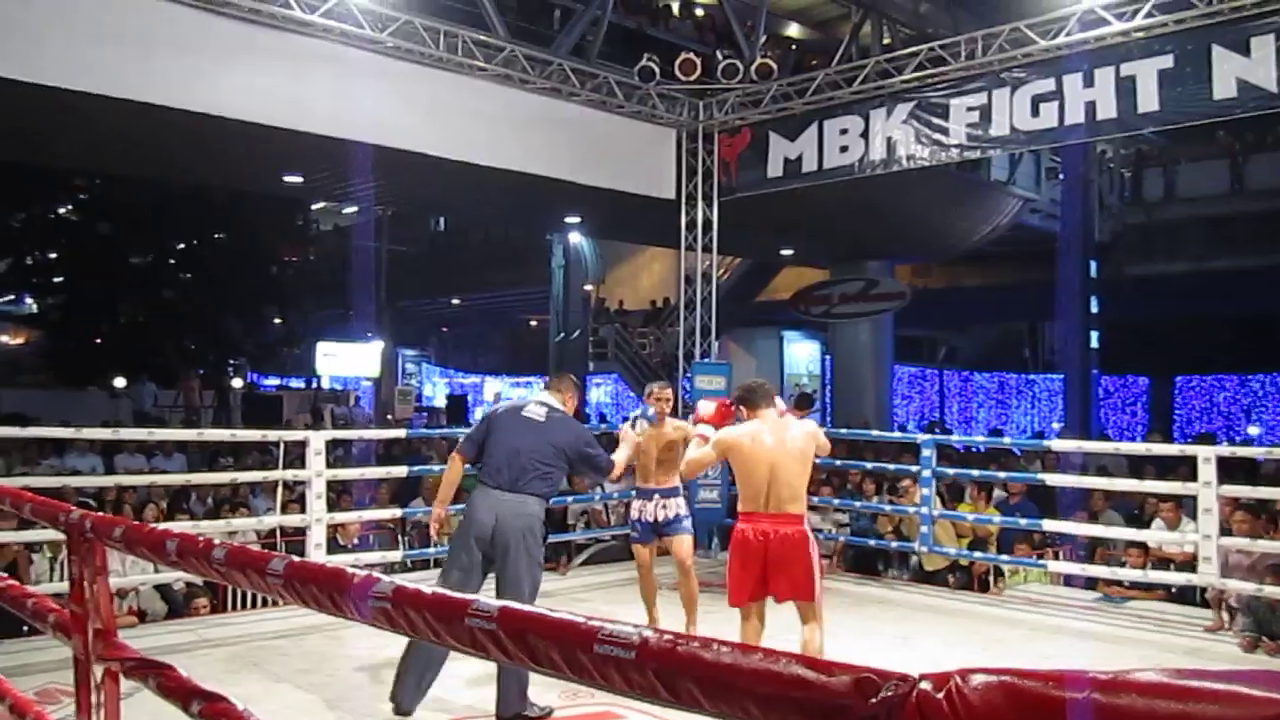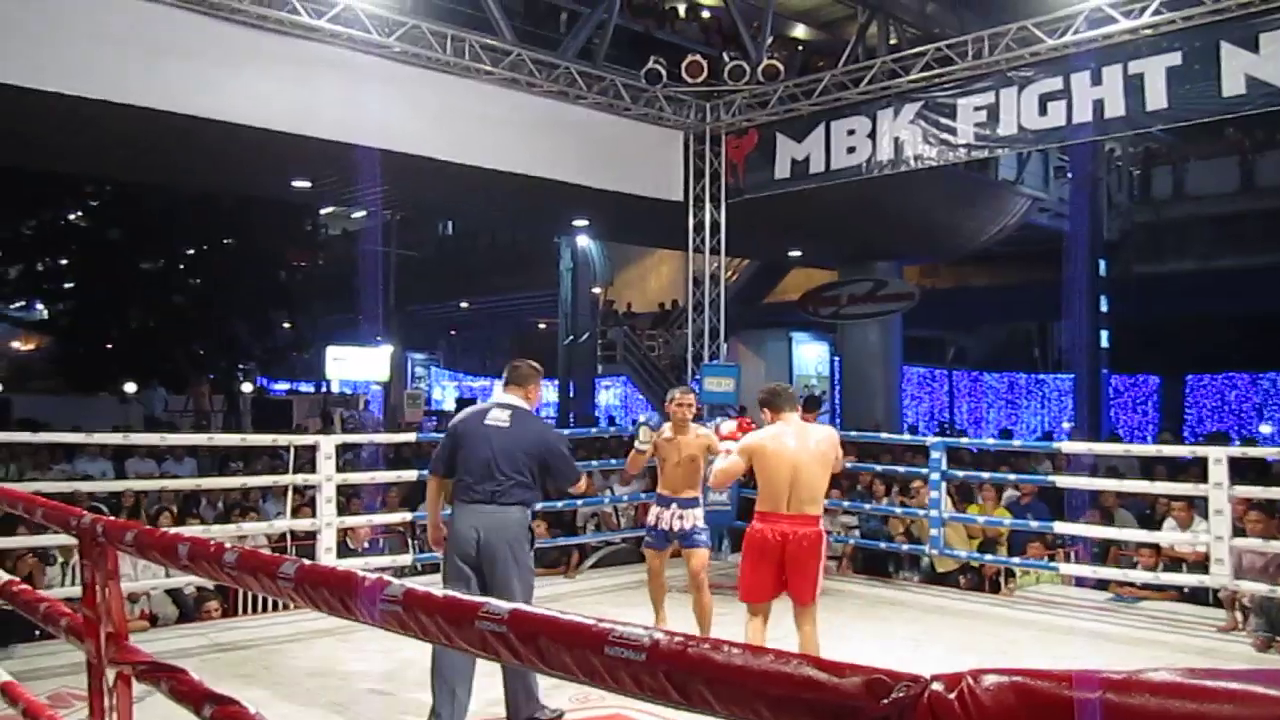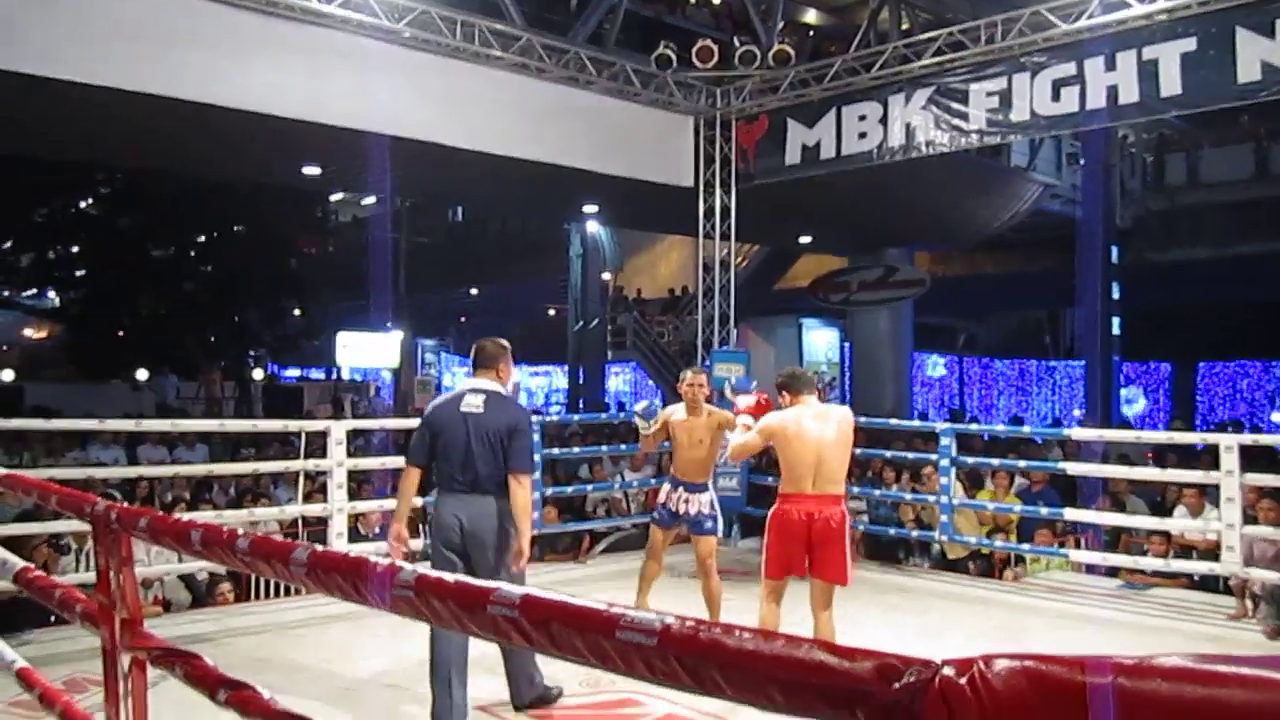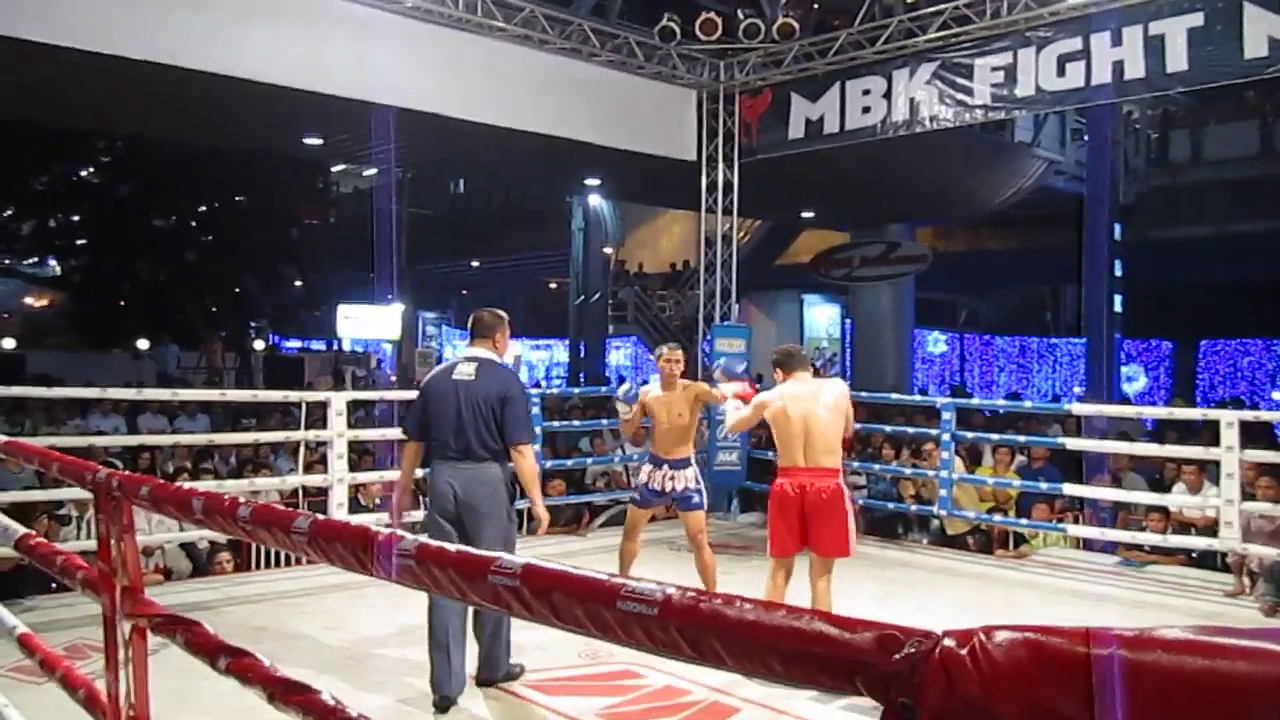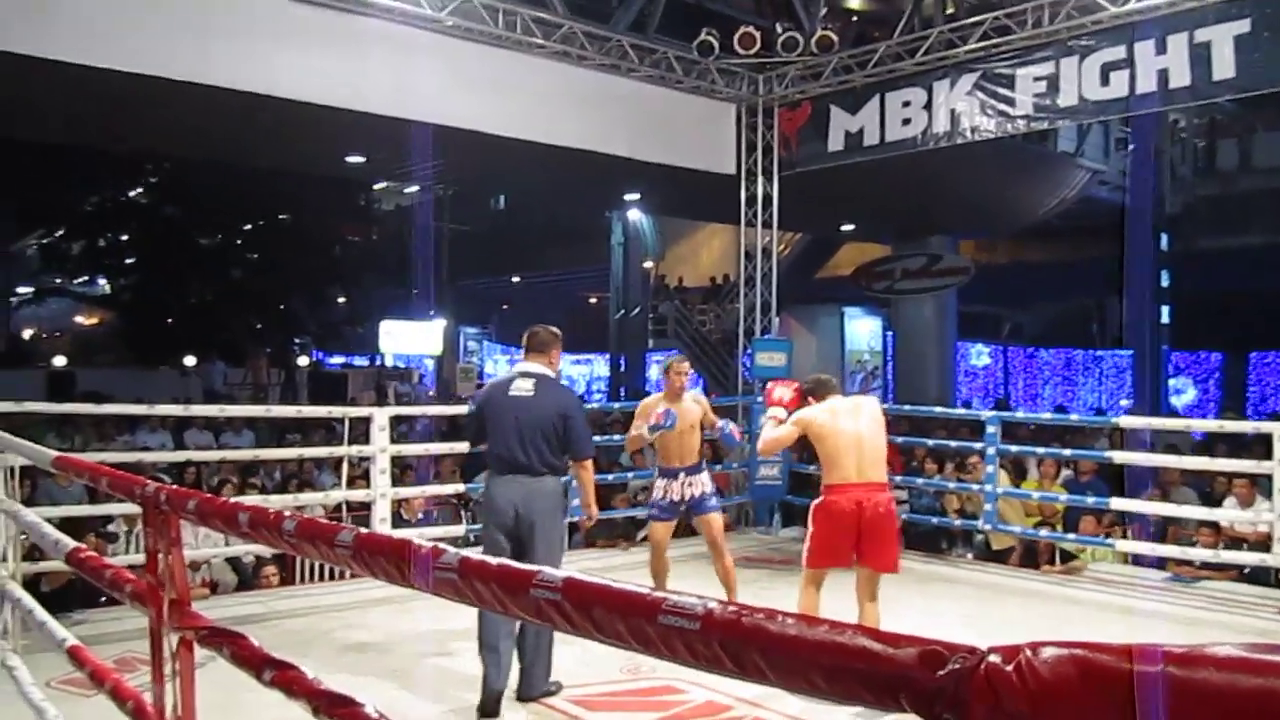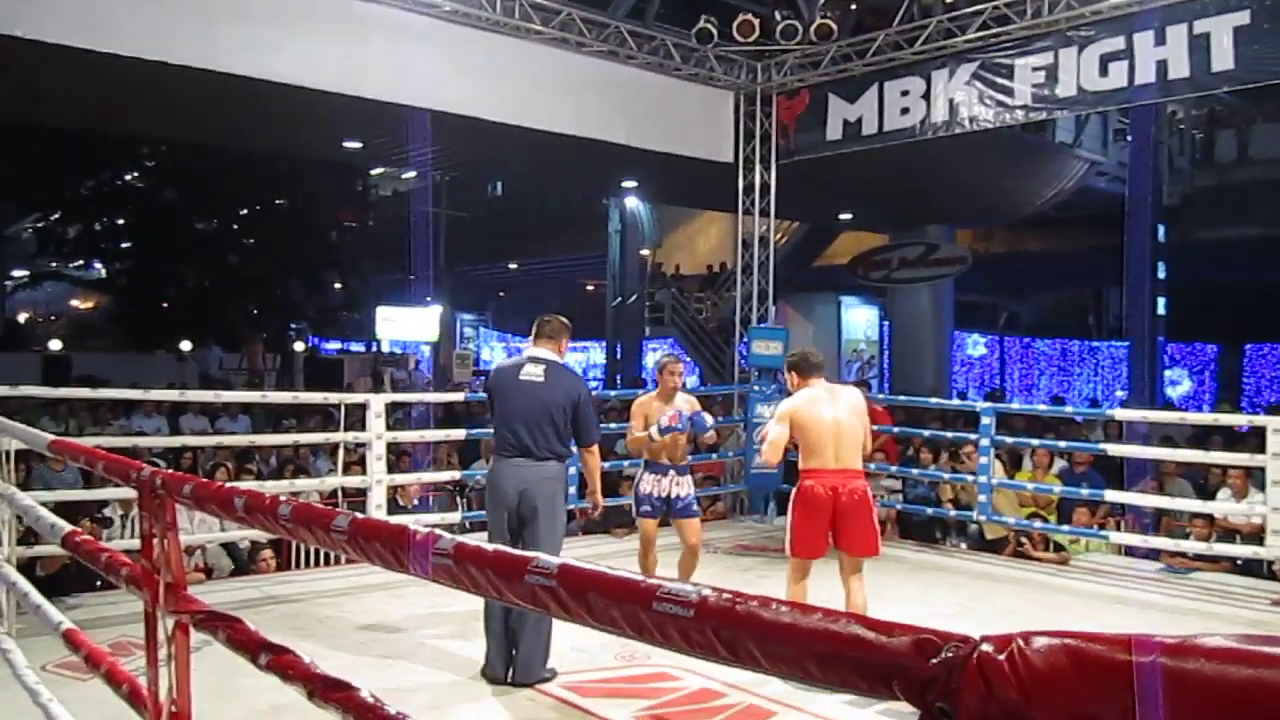
dt=0.3s
person 1, frame 1
left shoulder: (501, 412)
right shoulder: (573, 432)
left elbow: (459, 457)
right elbow: (610, 470)
left wrist: (441, 504)
right wrist: (628, 445)
left hip: (481, 506)
right hip: (523, 516)
person 1, frame 2
left shoulder: (463, 420)
right shoulder: (540, 432)
left elbow: (437, 478)
right elbow: (577, 485)
left wrist: (434, 523)
right wrist: (580, 479)
left hip: (464, 521)
right hip: (507, 526)
person 1, frame 3
left shoulder: (438, 409)
right shoulder: (514, 413)
left elbow: (414, 469)
right elbow: (519, 479)
left wrist: (400, 520)
right wrist: (523, 533)
left hip: (446, 513)
right hip: (490, 515)
person 1, frame 4
left shoulder: (435, 379)
right shoulder: (507, 382)
left elbow: (414, 441)
right elbow: (520, 450)
left wrist: (403, 489)
right wrist: (537, 500)
left hip: (442, 479)
right hip: (487, 482)
left ankle: (446, 684)
right ankle: (493, 666)
person 1, frame 5
left shoulder: (490, 393)
right shoulder: (564, 397)
right elbow: (581, 462)
right wrist: (589, 502)
left hip: (498, 491)
right hip: (543, 494)
left ankle: (494, 679)
right ankle: (533, 682)
person 1, frame 6
left shoulder: (499, 374)
right shoulder: (572, 384)
right elbow: (588, 447)
right wrist: (594, 489)
left hip: (503, 474)
right hip: (546, 479)
left ankle: (497, 661)
right ankle: (529, 667)
person 2, frame 1
left shoulder: (732, 436)
right shoulder: (807, 430)
left elbow: (688, 469)
right elbow: (825, 449)
left wrist: (701, 430)
left hip: (749, 531)
right hip: (792, 532)
left knee: (751, 621)
right knee: (811, 619)
person 2, frame 2
left shoulder: (756, 440)
right shoulder: (828, 435)
left elbow: (716, 482)
left wrist: (727, 447)
left hip: (766, 530)
right hip: (808, 532)
left knee: (756, 617)
right knee: (806, 621)
person 2, frame 3
left shoulder: (776, 421)
right shoulder: (844, 415)
left elbow: (735, 453)
left wrist: (745, 420)
left hip: (790, 511)
right hip: (831, 512)
left knee: (771, 596)
right knee: (822, 606)
person 2, frame 4
left shoulder: (768, 399)
right shoulder: (838, 388)
left elbow: (734, 425)
left wrist: (732, 399)
left hip: (788, 486)
right hip: (828, 486)
left knee: (779, 573)
right knee: (820, 578)
person 2, frame 5
left shoulder: (809, 415)
right shoulder: (872, 403)
left elbow: (764, 448)
left wrist: (775, 413)
left hip: (837, 501)
right hip: (879, 500)
left knee: (811, 581)
right knee: (868, 593)
person 2, frame 6
left shoulder: (790, 405)
right shoulder: (855, 395)
left elbow: (771, 458)
left wrist: (771, 435)
left hip: (813, 488)
right hip: (854, 487)
left knee: (798, 574)
right knee: (853, 575)
person 3, frame 1
left shoulder: (681, 428)
right shoulder: (634, 427)
right wrist: (634, 432)
left hip: (673, 500)
right hip: (643, 501)
left knee: (685, 564)
right knee: (644, 568)
left ankle: (691, 627)
right ankle: (653, 619)
person 3, frame 2
left shoulder: (705, 436)
right shoulder: (656, 434)
right elbow: (632, 468)
right wrist: (642, 442)
left hip: (691, 511)
right hip: (661, 508)
left knee: (699, 578)
right knee: (654, 572)
left ankle: (705, 639)
right ankle: (660, 617)
person 3, frame 3
left shoulder: (717, 417)
right shoulder: (669, 413)
right elbow: (649, 446)
right wrist: (644, 427)
left hip: (700, 494)
right hip: (672, 489)
left knee: (706, 565)
right knee: (653, 551)
left ankle: (715, 625)
right ankle: (641, 601)
person 3, frame 4
left shoulder: (694, 390)
right shoulder: (646, 393)
left elbow: (722, 397)
right elbow: (627, 432)
right wrist: (625, 411)
left hip: (684, 470)
right hip: (654, 468)
left knee: (698, 539)
right knee: (630, 532)
person 3, frame 5
left shoulder: (699, 402)
right shoulder: (649, 405)
left elbow: (716, 428)
right elbow: (630, 444)
left wrist: (726, 434)
right wrist: (650, 429)
left hip: (698, 478)
right hip: (666, 480)
left knee: (718, 544)
right knee: (657, 547)
left ankle: (733, 602)
person 3, frame 6
left shoulder: (690, 402)
right shoulder: (643, 404)
left elbow: (709, 439)
right elbow: (632, 444)
left wrist: (706, 431)
right wrist: (657, 431)
left hip: (681, 478)
right hip: (652, 477)
left knee: (693, 545)
right knee: (647, 542)
